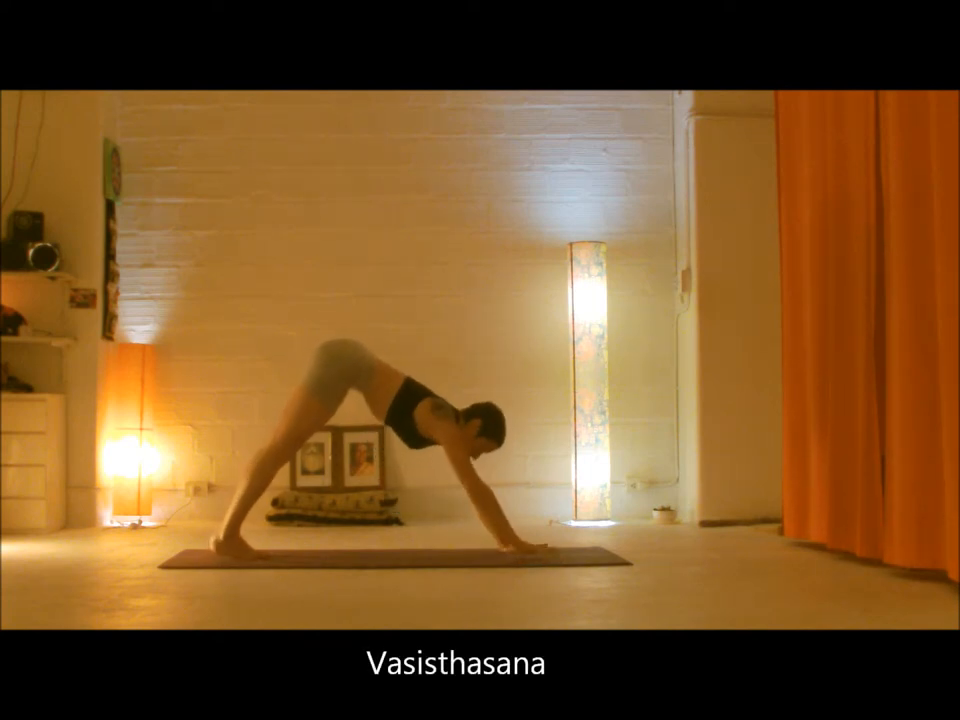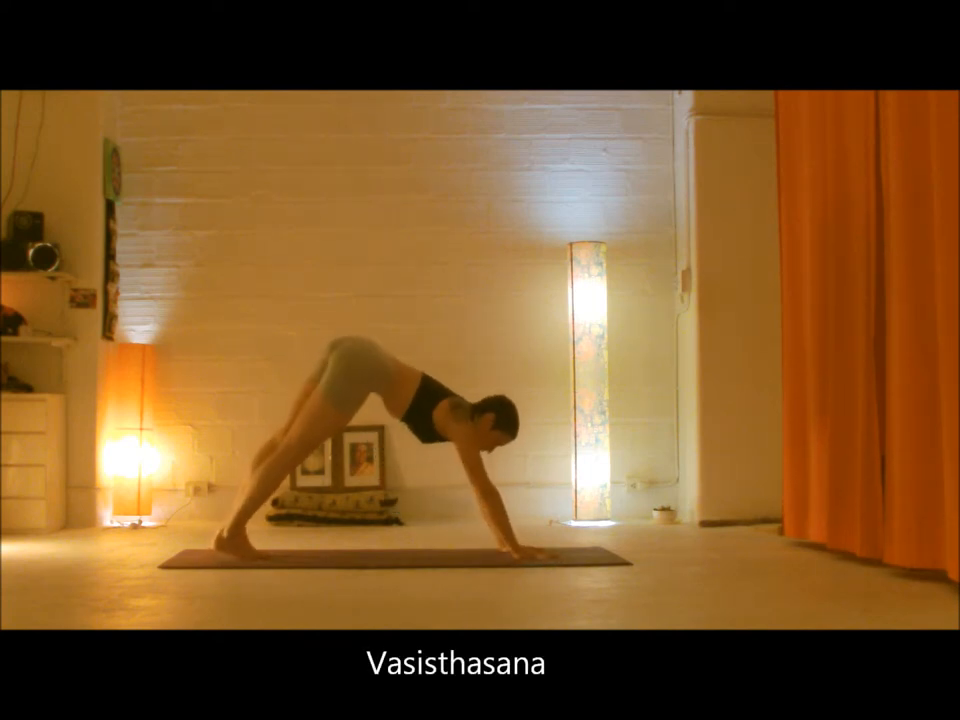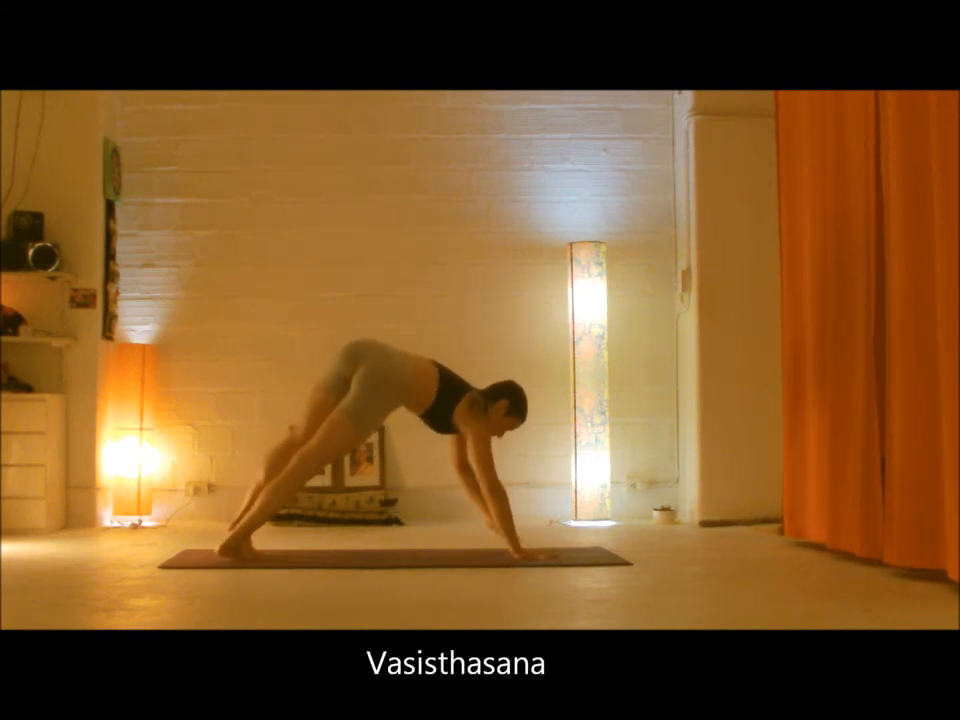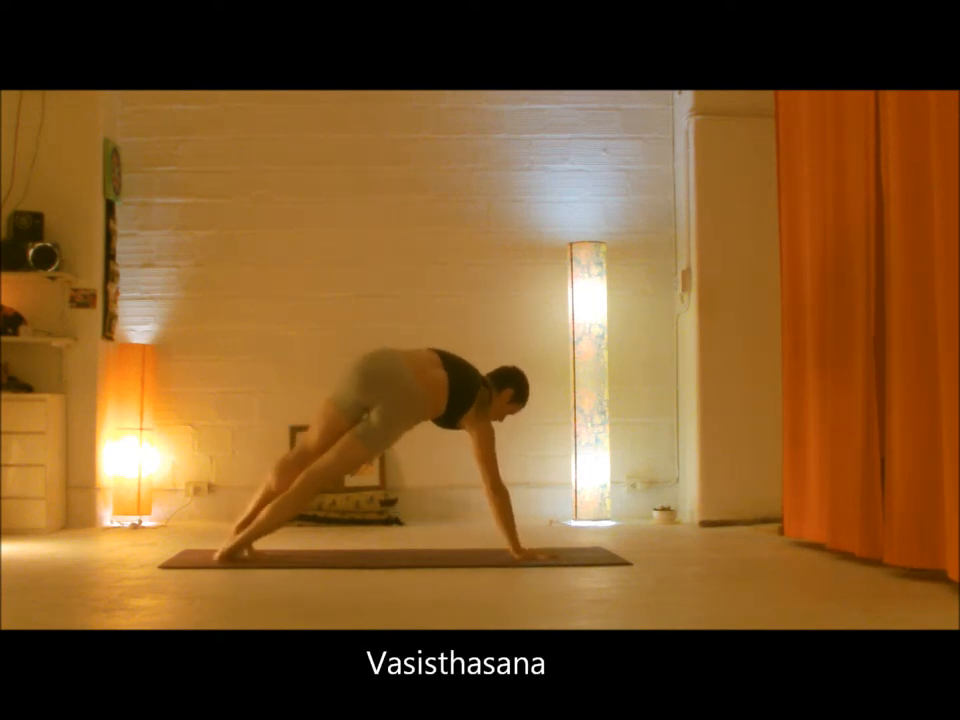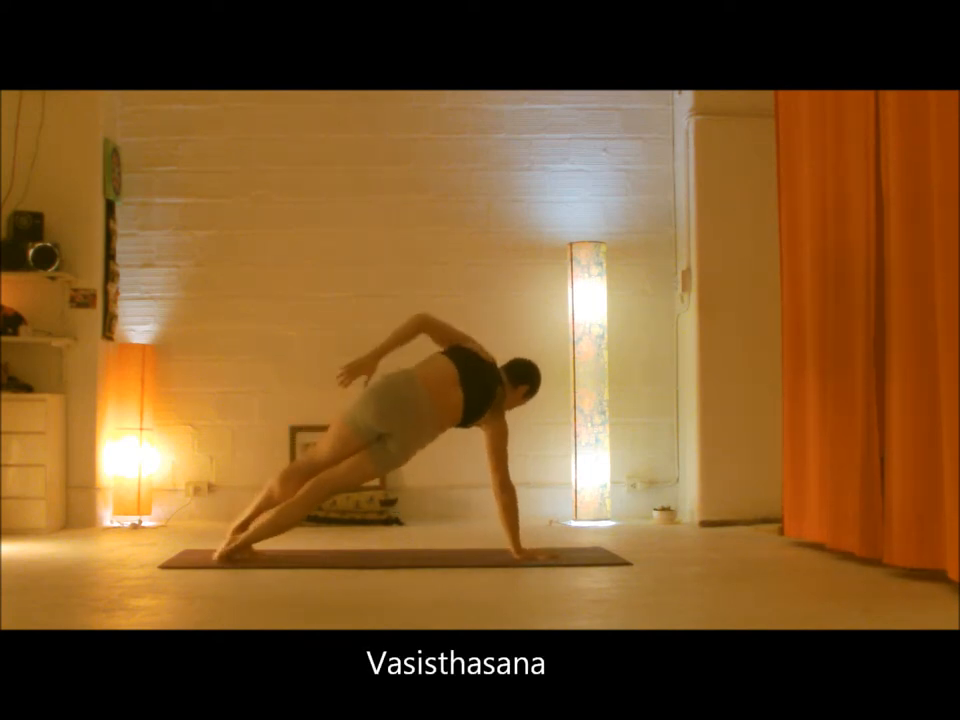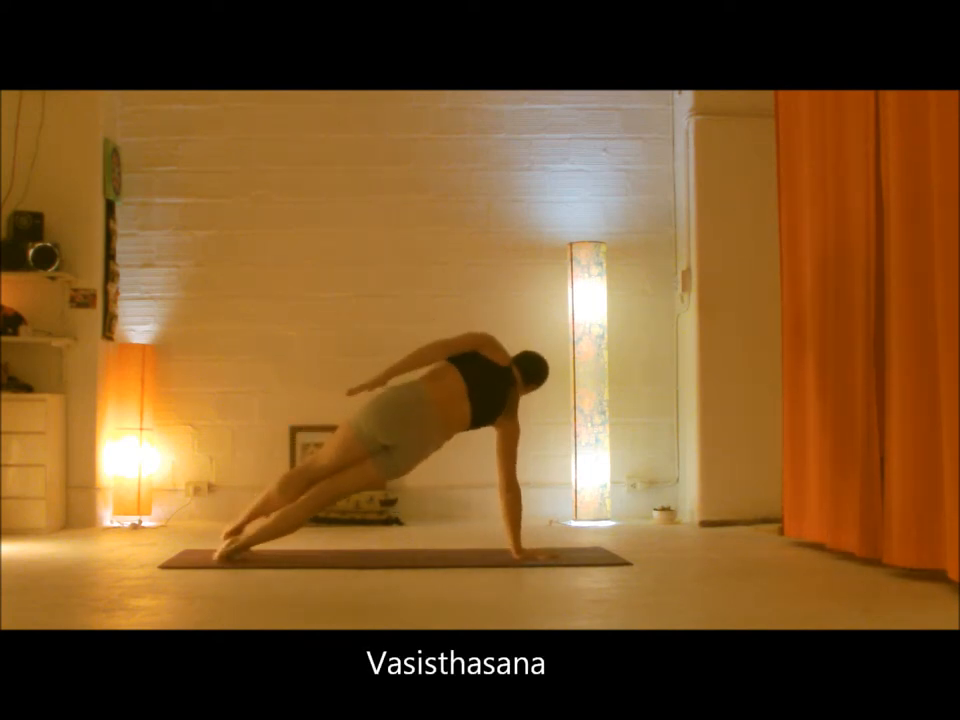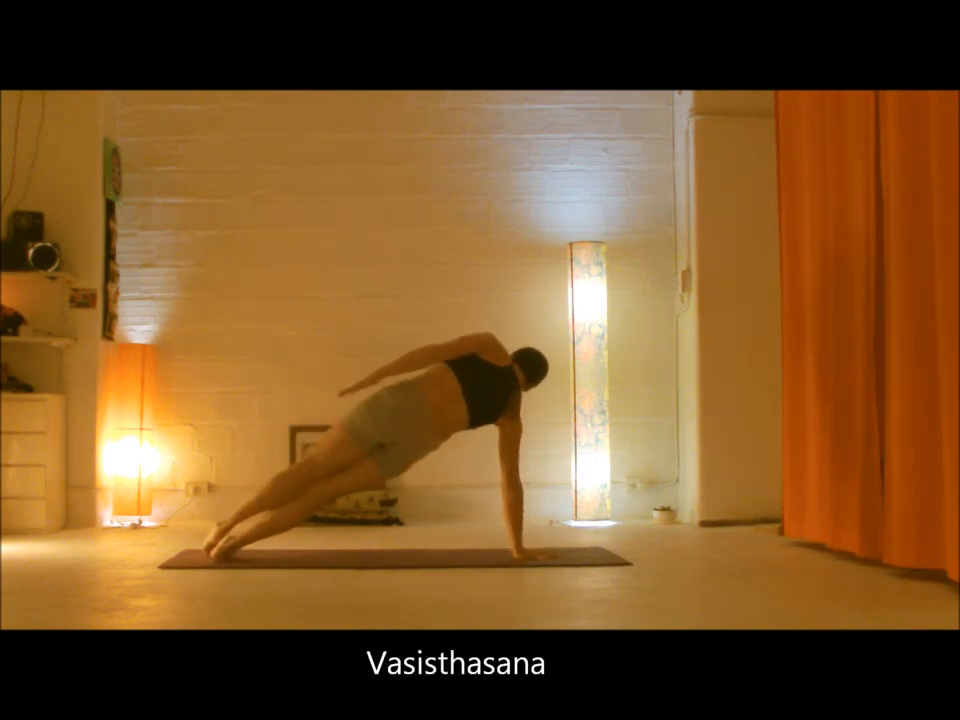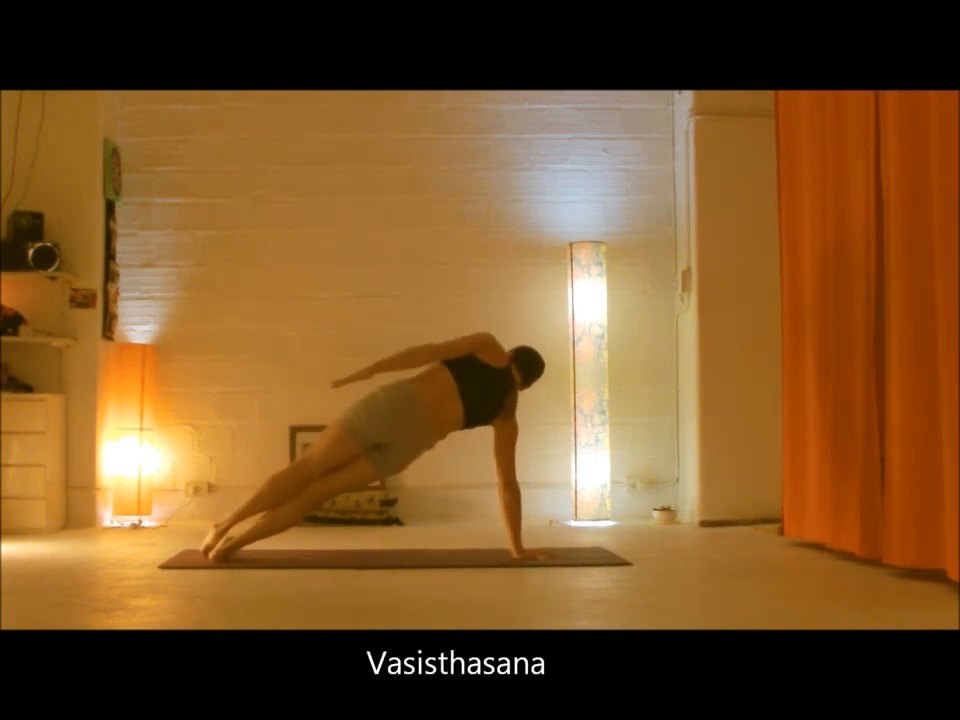
dt=0.4s
person 1, frame 1
left shoulder: (451, 426)
right shoulder: (446, 426)
left elbow: (475, 490)
right elbow: (476, 488)
left wrist: (501, 539)
right wrist: (516, 543)
left hip: (342, 363)
right hip: (342, 362)
left knee: (282, 443)
right knee: (283, 446)
left ankle: (230, 533)
right ankle: (226, 535)
person 1, frame 2
left shoulder: (461, 418)
right shoulder: (462, 424)
left elbow: (480, 488)
right elbow: (485, 489)
left wrist: (501, 538)
right wrist: (515, 547)
left hip: (349, 352)
right hip: (358, 364)
left knee: (286, 438)
right knee: (292, 450)
left ankle: (234, 528)
right ankle: (230, 533)
person 1, frame 3
left shoulder: (458, 398)
right shoulder: (476, 417)
left elbow: (462, 467)
right elbow: (492, 487)
left wrist: (492, 518)
right wrist: (516, 547)
left hip: (360, 351)
right hip: (381, 379)
left knee: (297, 442)
right knee: (307, 462)
left ankle: (239, 524)
right ankle: (235, 539)
person 1, frame 4
left shoulder: (455, 364)
right shoulder: (480, 416)
right elbow: (495, 487)
left wrist: (364, 410)
right wrist: (517, 548)
left hip: (372, 367)
right hip: (400, 404)
left knee: (306, 452)
right knee: (313, 479)
left ankle: (243, 525)
right ankle: (236, 544)
person 1, frame 5
left shoulder: (474, 348)
right shoulder: (495, 419)
left elbow: (421, 319)
right elbow: (502, 485)
left wrist: (371, 357)
right wrist: (517, 547)
left hip: (391, 394)
right hip: (410, 433)
left knee: (310, 466)
right knee: (319, 488)
left ankle: (241, 525)
right ankle: (240, 541)
person 1, frame 6
left shoulder: (490, 346)
right shoulder: (508, 418)
left elbow: (441, 347)
right elbow: (509, 484)
left wrist: (380, 377)
right wrist: (517, 547)
left hip: (400, 406)
right hip: (417, 445)
left knee: (311, 472)
right knee: (321, 493)
left ankle: (239, 524)
right ankle: (241, 541)
person 1, frame 7
left shoulder: (490, 345)
right shoulder: (511, 417)
left elbow: (435, 352)
right elbow: (511, 483)
left wrist: (372, 378)
right wrist: (519, 547)
left hip: (396, 405)
right hip: (412, 444)
left knee: (306, 470)
right knee: (320, 492)
left ankle: (227, 524)
right ankle: (235, 540)
person 1, frame 8
left shoulder: (490, 346)
right shoulder: (506, 417)
left elbow: (434, 351)
right elbow: (508, 483)
left wrist: (367, 370)
right wrist: (518, 547)
left hip: (393, 404)
right hip: (409, 443)
left knee: (303, 471)
right knee: (315, 492)
left ankle: (225, 526)
right ankle: (232, 542)
